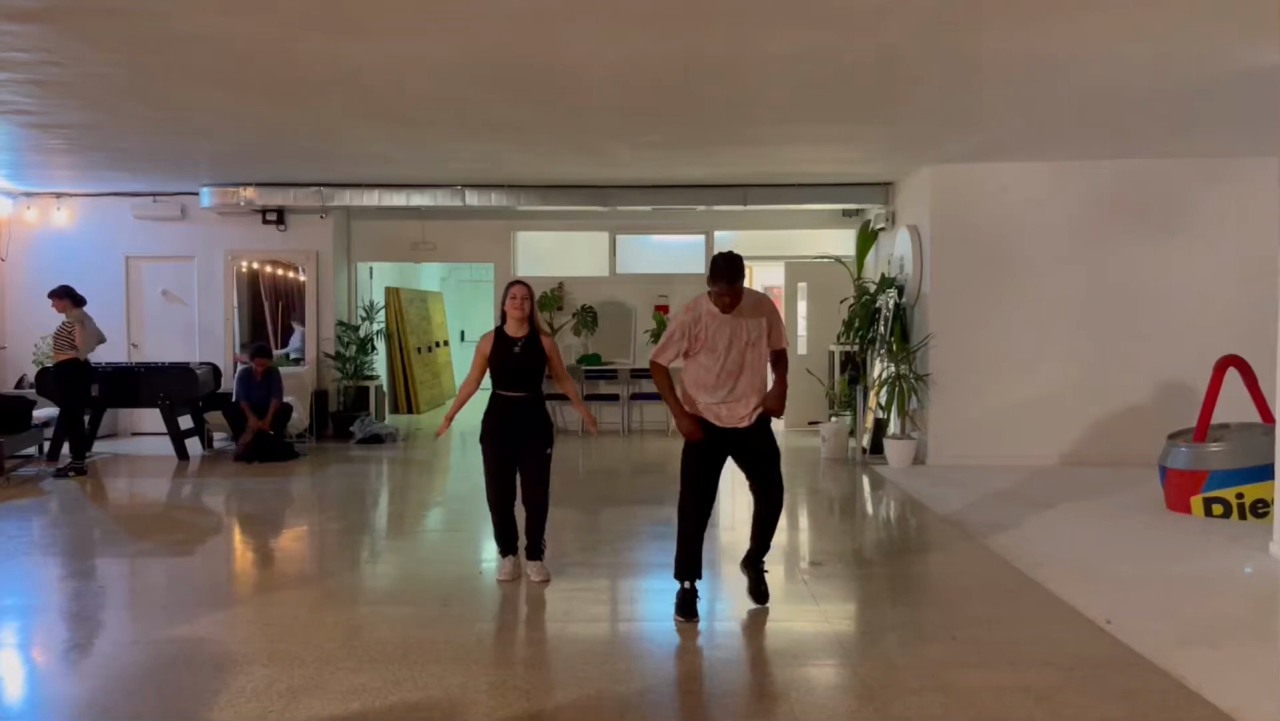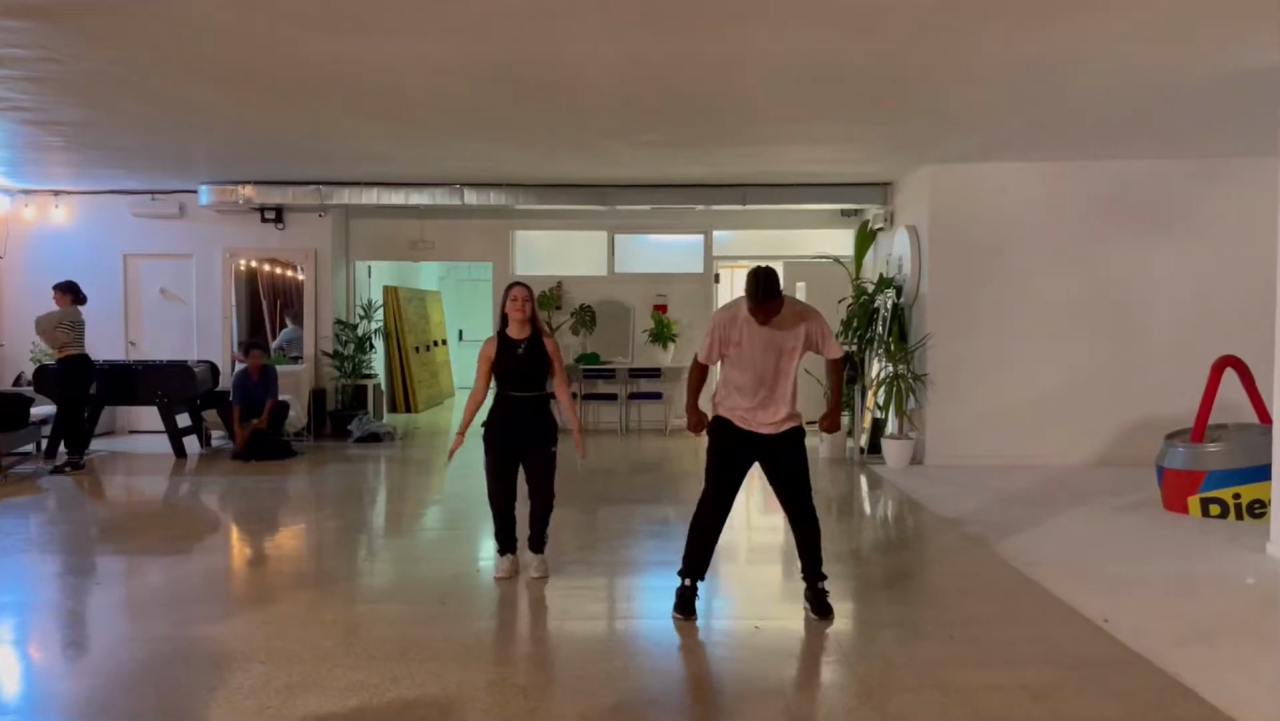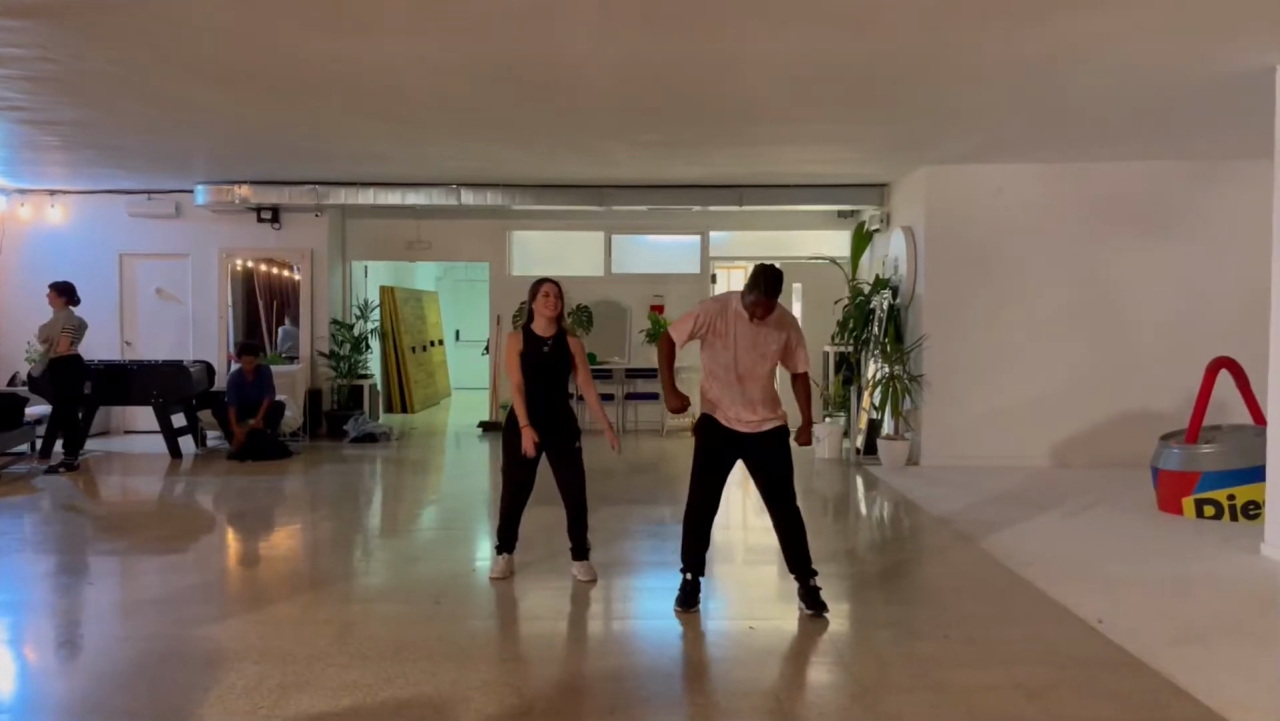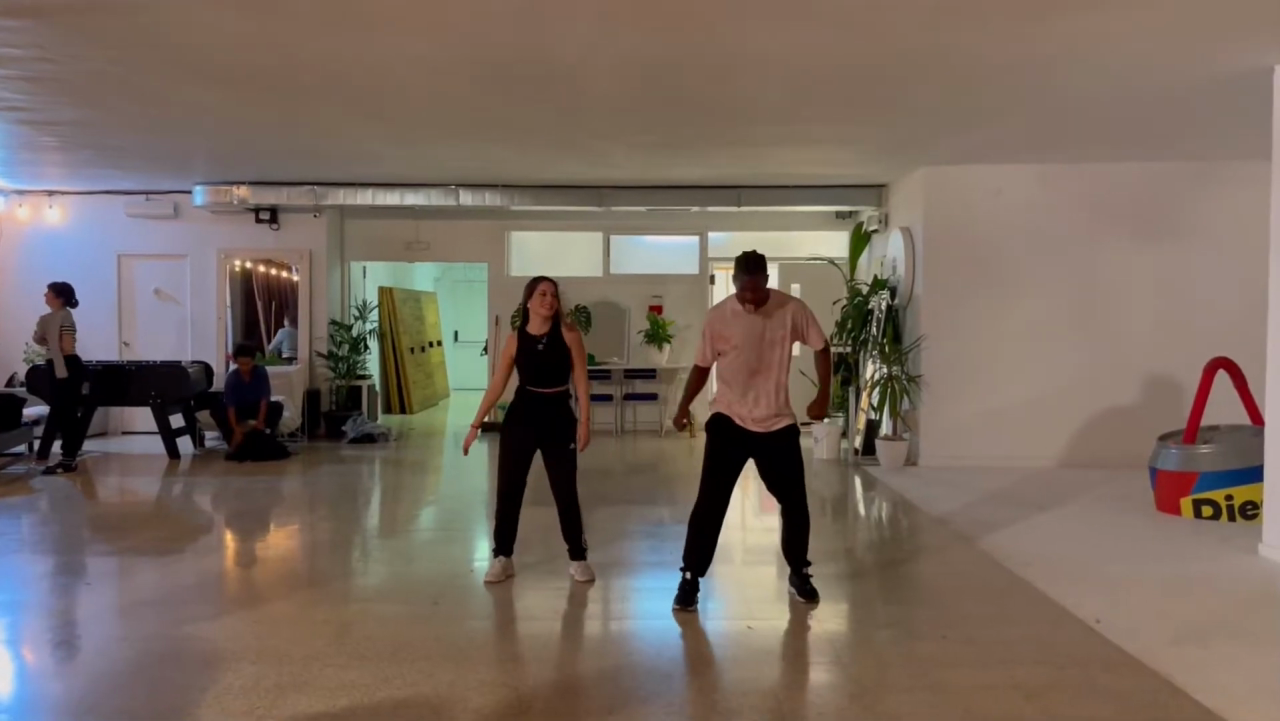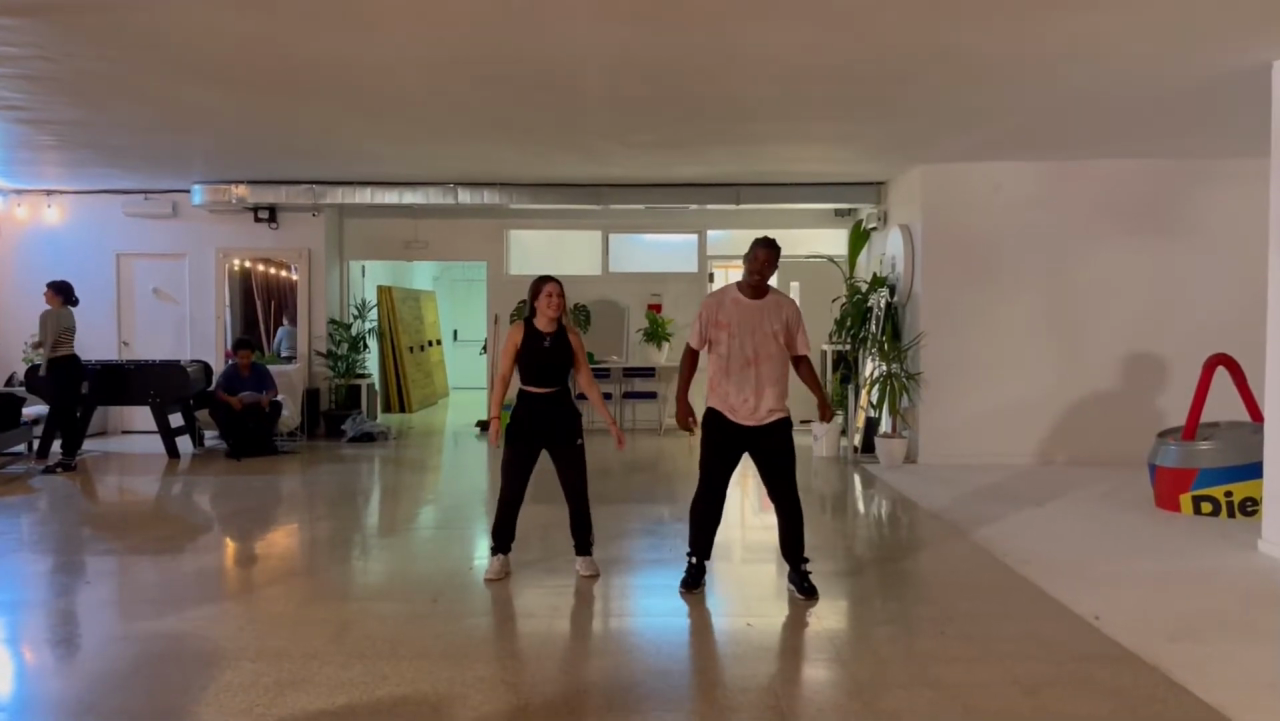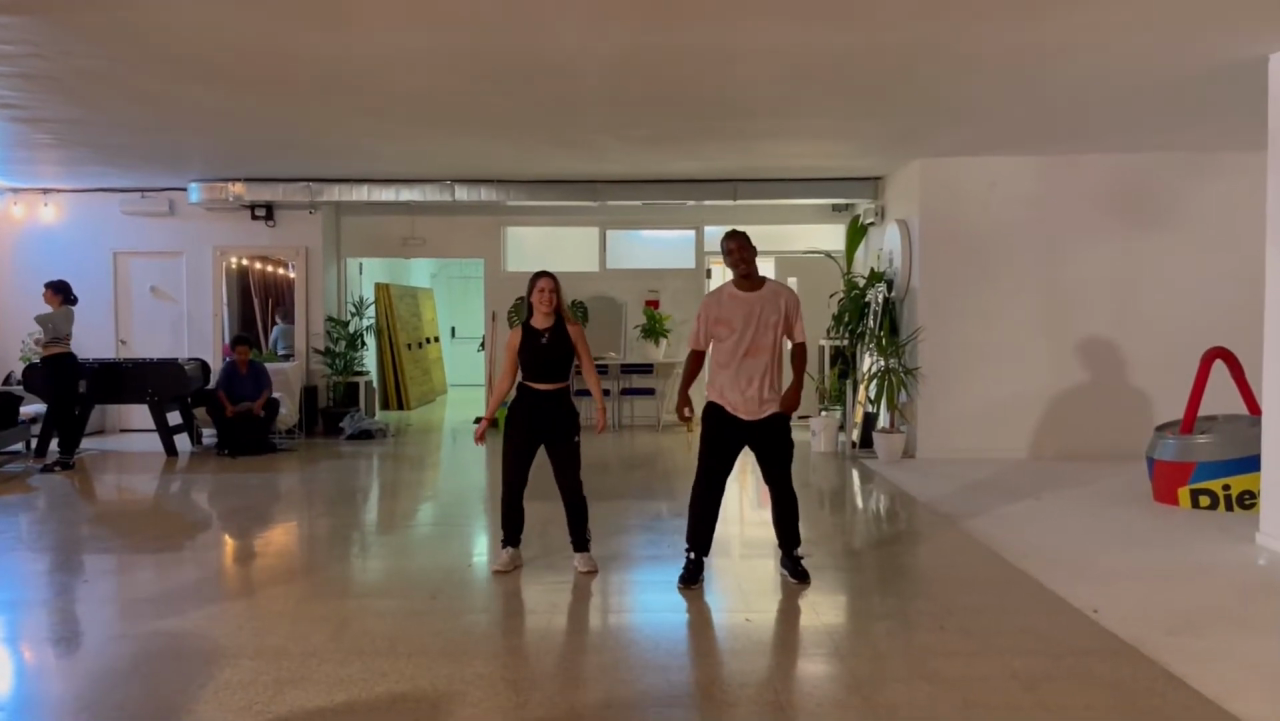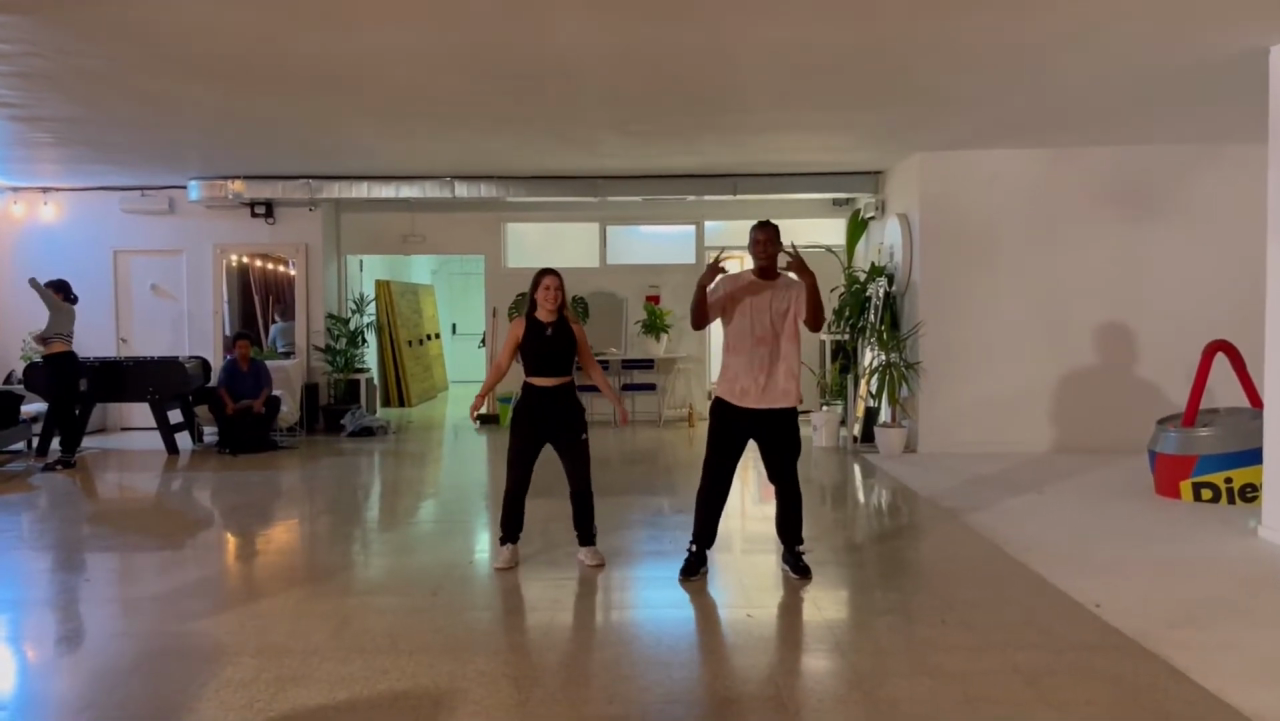
dt=0.4s
person 1, frame 1
left shoulder: (763, 307)
right shoulder: (691, 316)
left elbow: (778, 350)
right elbow: (658, 364)
left wrist: (780, 387)
right wrist: (679, 413)
left hip: (753, 420)
right hip: (705, 423)
left knee: (771, 495)
right knee: (695, 505)
left ankle: (754, 563)
right ankle: (686, 586)
person 1, frame 2
left shoulder: (805, 317)
right shoulder: (727, 317)
left elbow: (835, 358)
right elbow: (701, 362)
left wrist: (834, 407)
right wrist: (692, 407)
left hip: (783, 428)
right hip: (731, 424)
left knee: (801, 508)
right knee: (713, 505)
left ankle: (815, 586)
right ankle: (688, 583)
person 1, frame 3
left shoulder: (787, 325)
right shoulder: (714, 309)
left elbow: (799, 372)
right elbow: (667, 340)
left wrist: (807, 423)
right wrist: (669, 389)
left hip: (767, 427)
right hip: (717, 422)
left knee: (784, 505)
right knee: (701, 502)
left ankle: (806, 583)
right ankle: (690, 579)
person 1, frame 4
left shoulder: (792, 309)
right shoulder: (718, 316)
left elbow: (821, 349)
right elbow: (702, 366)
left wrist: (823, 395)
right wrist: (683, 404)
left hip: (778, 423)
right hip: (728, 421)
left knee: (794, 501)
right knee: (711, 501)
left ankle: (798, 572)
right ankle: (690, 578)
person 1, frame 5
left shoulder: (786, 308)
right shoulder: (715, 303)
left elbow: (799, 358)
right elbow: (692, 351)
left wrist: (821, 398)
right wrist: (681, 400)
left hip: (772, 418)
right hip: (722, 416)
left knee: (786, 496)
right knee: (709, 494)
left ankle: (797, 569)
right ankle: (696, 564)
person 1, frame 6
left shoulder: (784, 297)
right shoulder: (714, 301)
left elbow: (798, 345)
right elbow: (697, 351)
left wrist: (796, 386)
right wrist: (683, 392)
left hip: (770, 410)
right hip: (722, 409)
left knee: (781, 486)
right knee: (707, 486)
left ankle: (790, 554)
right ankle: (695, 559)
person 1, frame 7
left shoulder: (797, 288)
right shoulder: (730, 284)
left elbow: (816, 325)
right elbow: (697, 322)
left wrist: (808, 279)
right wrist: (702, 284)
left hip: (780, 403)
right hip: (731, 401)
left knee: (786, 482)
right knee: (714, 479)
left ankle: (792, 550)
right ankle: (698, 551)
person 2, frame 1
left shoulder: (544, 341)
right shoulder: (489, 340)
left elbow: (563, 380)
right elbow: (472, 381)
left wrist: (585, 413)
right wrist: (448, 417)
left hip: (535, 423)
right hip: (498, 423)
left knee: (537, 496)
right knee: (499, 496)
left ankle: (535, 558)
right ankle: (508, 555)
person 2, frame 2
left shoulder: (546, 342)
right shoulder: (493, 345)
left elbow: (561, 388)
right elbow: (479, 391)
left wrist: (575, 427)
right wrist: (461, 432)
left hip: (539, 423)
right hip: (502, 424)
left knee: (543, 495)
right knee: (501, 495)
left ankle: (537, 551)
right ankle: (506, 553)
person 2, frame 3
left shoulder: (571, 342)
right shoulder: (517, 339)
left elbow: (586, 385)
right elbow: (516, 388)
left wrist: (606, 425)
right wrist: (525, 427)
left hip: (562, 421)
right hip: (523, 421)
left knee: (575, 492)
right knee: (514, 492)
left ankle: (580, 557)
right ankle: (504, 553)
person 2, frame 4
left shoulder: (569, 335)
right shoulder: (515, 341)
left elbow: (581, 380)
right elbow: (498, 385)
left wrist: (584, 420)
right wrist: (476, 424)
left hip: (559, 417)
right hip: (522, 416)
left knee: (565, 492)
right knee: (508, 490)
left ankle: (578, 558)
right ankle: (502, 557)
person 2, frame 5
left shoulder: (571, 337)
right shoulder: (518, 332)
left elbow: (586, 381)
right elbow: (502, 376)
left wrist: (610, 420)
right wrist: (494, 416)
left hip: (563, 416)
right hip: (526, 414)
left knee: (577, 489)
right knee: (511, 489)
left ankle: (584, 554)
right ankle: (500, 555)
person 2, frame 6
left shoulder: (571, 329)
right shoulder: (518, 334)
left elbow: (588, 370)
right elbow: (506, 379)
left wrist: (600, 406)
right wrist: (487, 417)
left hip: (561, 411)
right hip: (524, 410)
left knee: (570, 484)
right knee: (512, 483)
left ankle: (581, 550)
right ankle: (511, 548)
person 2, frame 7
left shoulder: (573, 327)
right shoulder: (520, 326)
left elbow: (591, 366)
right elbow: (501, 364)
left wrist: (615, 398)
right wrist: (482, 394)
left hip: (567, 407)
right hip: (531, 406)
left knee: (581, 481)
right knee: (516, 480)
left ankle: (587, 544)
right ankle: (508, 545)
person 3, frame 1
left shoulder: (74, 321)
right shoulder: (72, 320)
left elbow: (82, 345)
right elbow: (92, 342)
left wrist: (78, 325)
left hip: (72, 371)
right hip: (69, 371)
left knee: (71, 417)
right knee: (70, 417)
left ankle: (79, 464)
right ankle: (77, 460)
person 3, frame 2
left shoulder: (67, 315)
right shoulder: (73, 314)
left elbow: (56, 342)
left wrist: (44, 332)
right wrist: (49, 333)
left hip: (73, 366)
right hip: (77, 365)
left knee: (67, 412)
right knee: (74, 413)
left ankle: (74, 458)
right ankle: (76, 457)
person 3, frame 3
left shoulder: (66, 317)
right shoulder: (61, 315)
left elbow: (62, 348)
left wrist: (46, 344)
right wrist: (51, 343)
left hip: (67, 368)
right hip: (63, 368)
left knee: (66, 413)
right knee: (63, 413)
left ankle: (70, 460)
right ankle: (70, 457)
person 3, frame 4
left shoulder: (64, 317)
right shoulder: (54, 316)
left elbow: (67, 346)
left wrist: (47, 340)
right wrist: (41, 338)
left hip: (67, 369)
right hip: (60, 369)
left knee: (66, 414)
right knee: (61, 413)
left ankle: (68, 461)
right ankle: (68, 458)
person 3, frame 5
left shoulder: (62, 314)
right shoulder: (56, 314)
left elbow: (52, 340)
left wrist: (42, 343)
right wrist: (40, 343)
left hip: (65, 367)
right hip: (60, 367)
left knee: (65, 413)
right knee: (61, 413)
left ankle: (68, 460)
right ankle: (68, 458)
person 3, frame 6
left shoulder: (65, 312)
right shoulder: (56, 314)
right wrist: (41, 341)
left hip: (62, 364)
right hip: (56, 365)
left knee: (63, 411)
right knee: (60, 411)
left ankle: (66, 458)
right ankle: (66, 456)
person 3, frame 7
left shoulder: (65, 309)
right shoulder: (57, 313)
left elbow: (46, 297)
right elbow: (49, 338)
left wrist: (34, 284)
right wrist: (39, 338)
left hip: (62, 362)
right hip: (57, 363)
left knee: (62, 410)
right knee: (62, 410)
left ankle: (67, 457)
right ankle: (68, 455)
